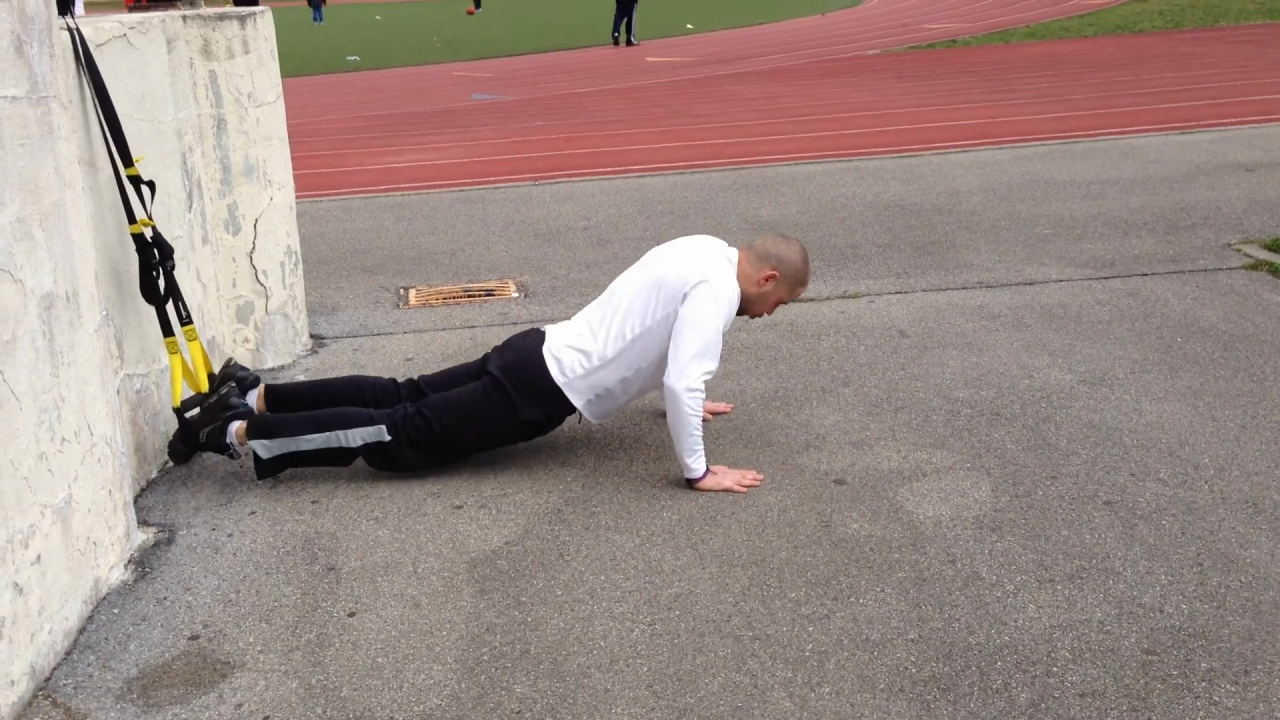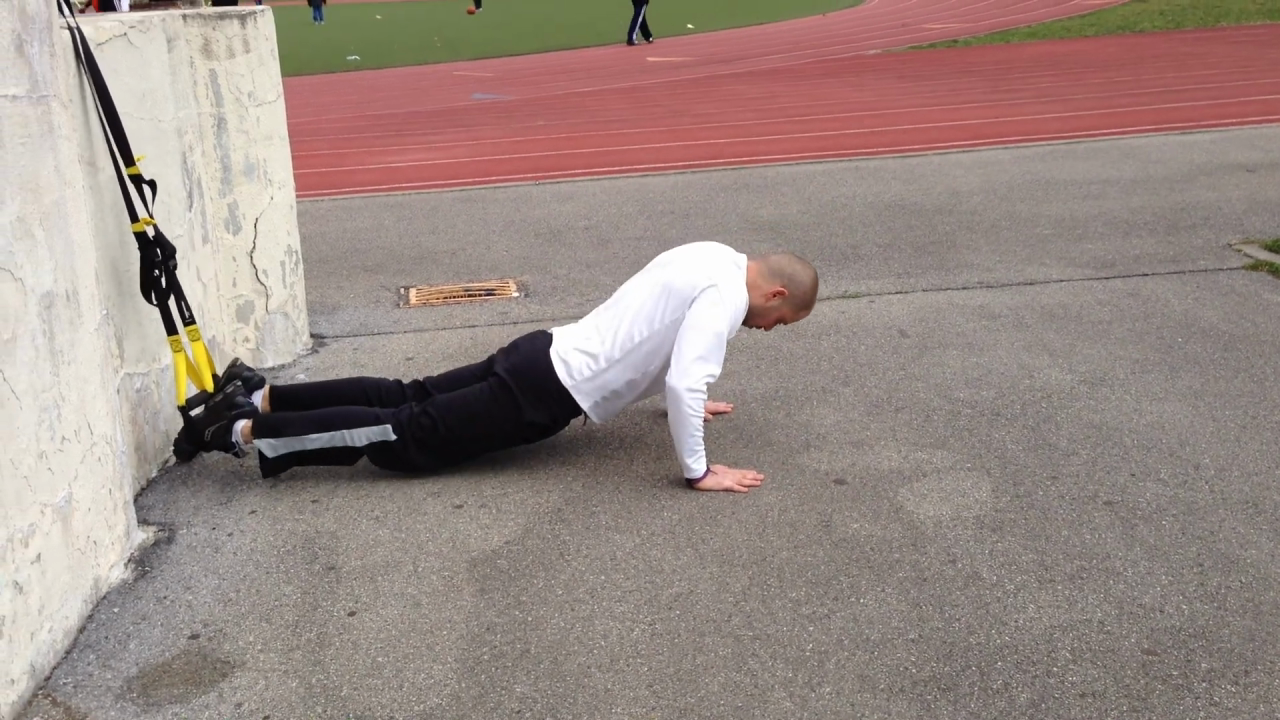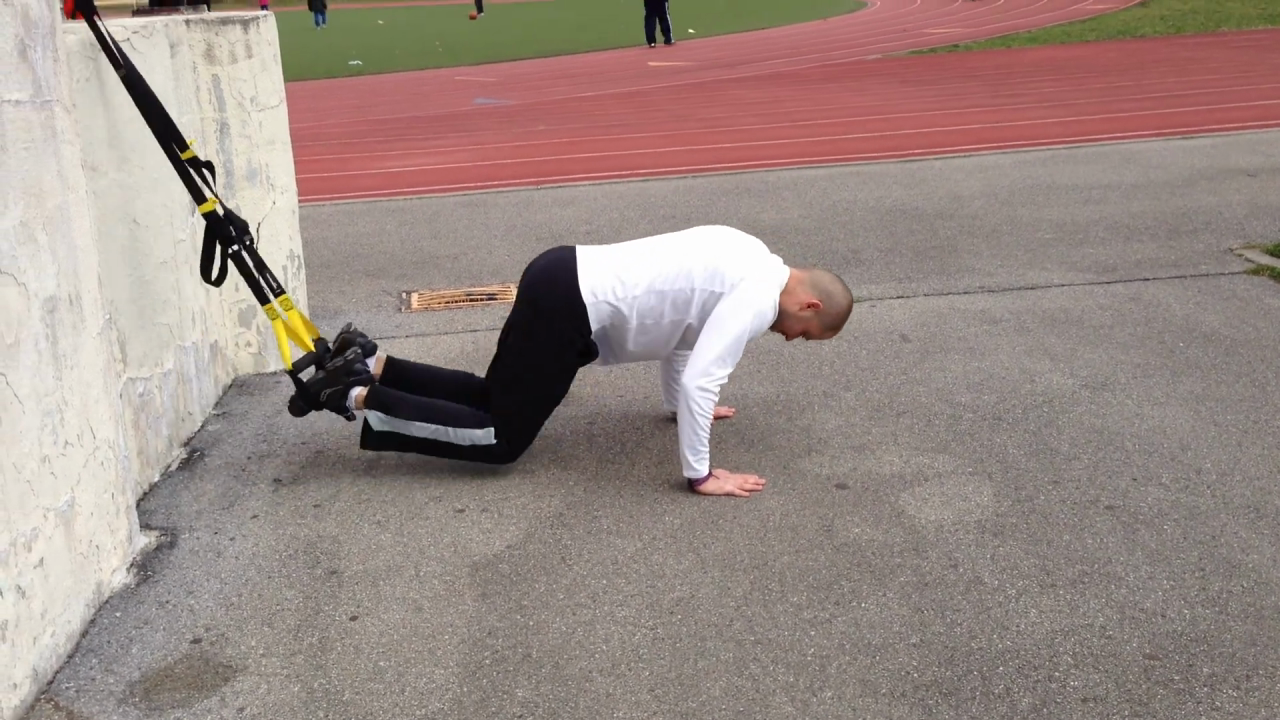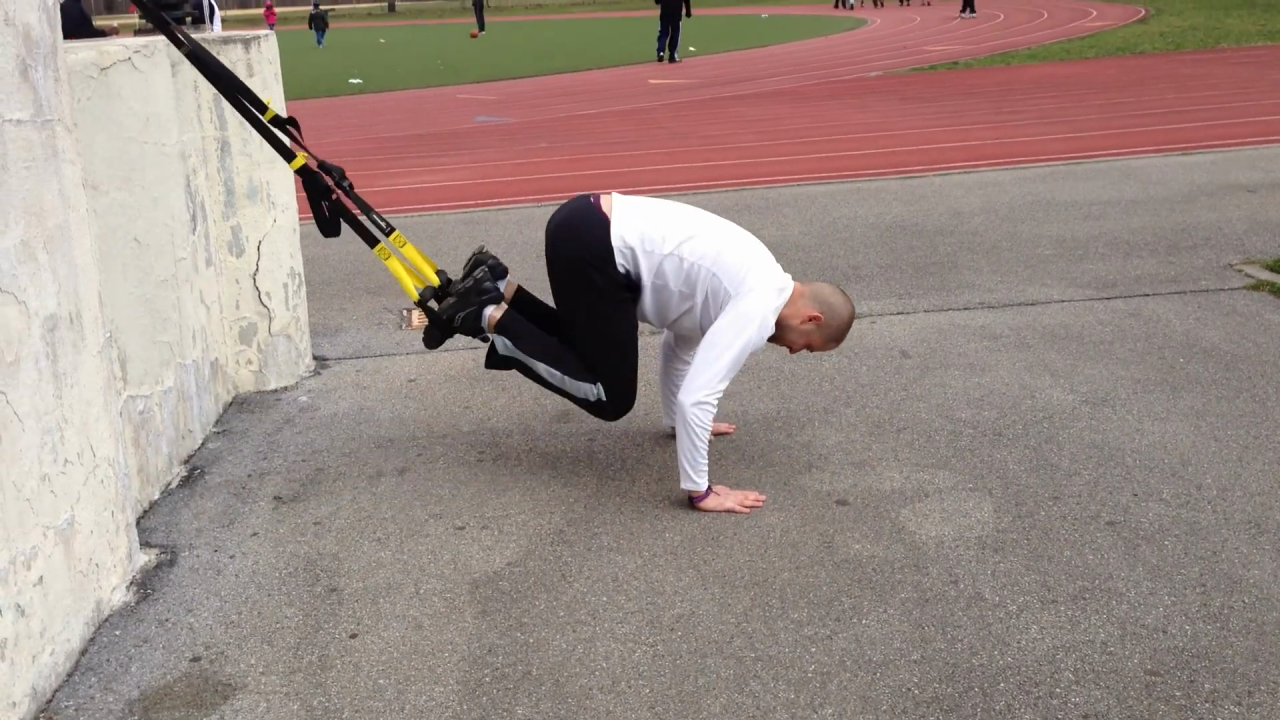
dt=0.5s
person 1, frame 1
left shoulder: (705, 250)
right shoulder: (718, 288)
right elbow: (681, 382)
left wrist: (685, 401)
right wrist: (699, 471)
left hip: (538, 356)
right hip: (541, 391)
left knee: (399, 399)
right knee: (401, 438)
left ankle: (253, 393)
right ankle: (240, 431)
person 1, frame 2
left shoulder: (713, 257)
right shoulder: (728, 295)
right elbow: (684, 382)
left wrist: (686, 400)
right wrist: (699, 470)
left hip: (545, 355)
right hip: (549, 395)
left knee: (407, 402)
right knee: (409, 436)
left ankle: (258, 393)
right ankle: (246, 428)
person 1, frame 3
left shoulder: (750, 263)
right shoulder: (760, 296)
right elbow: (699, 381)
left wrist: (682, 405)
right wrist: (700, 475)
left hip: (560, 274)
right hip: (566, 304)
left knee: (498, 400)
right knee: (499, 438)
left ankle: (371, 364)
right ankle: (359, 397)
person 1, frame 4
left shoulder: (754, 281)
right shoulder: (761, 307)
left elbow: (681, 334)
right elbow: (695, 395)
left wrist: (677, 420)
right wrist: (699, 491)
left hip: (587, 222)
right hip: (594, 242)
left knee: (590, 355)
right knee: (610, 397)
left ankle: (497, 292)
right ankle: (492, 319)
